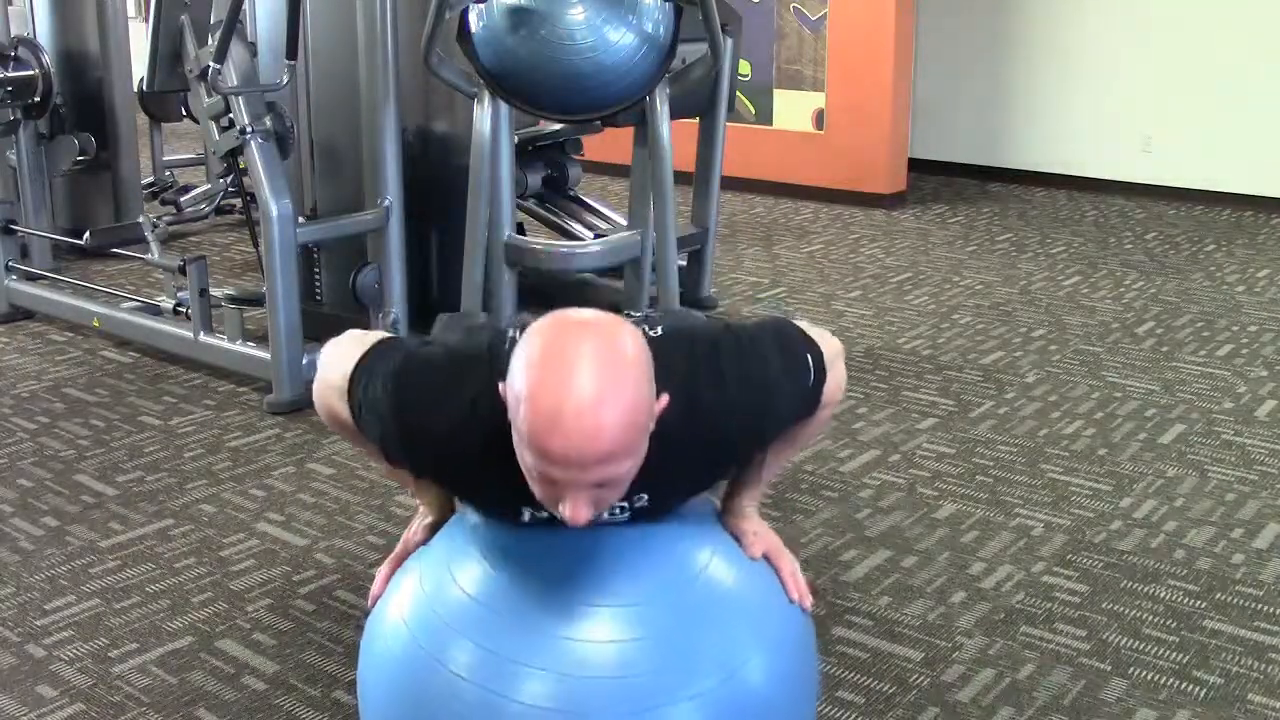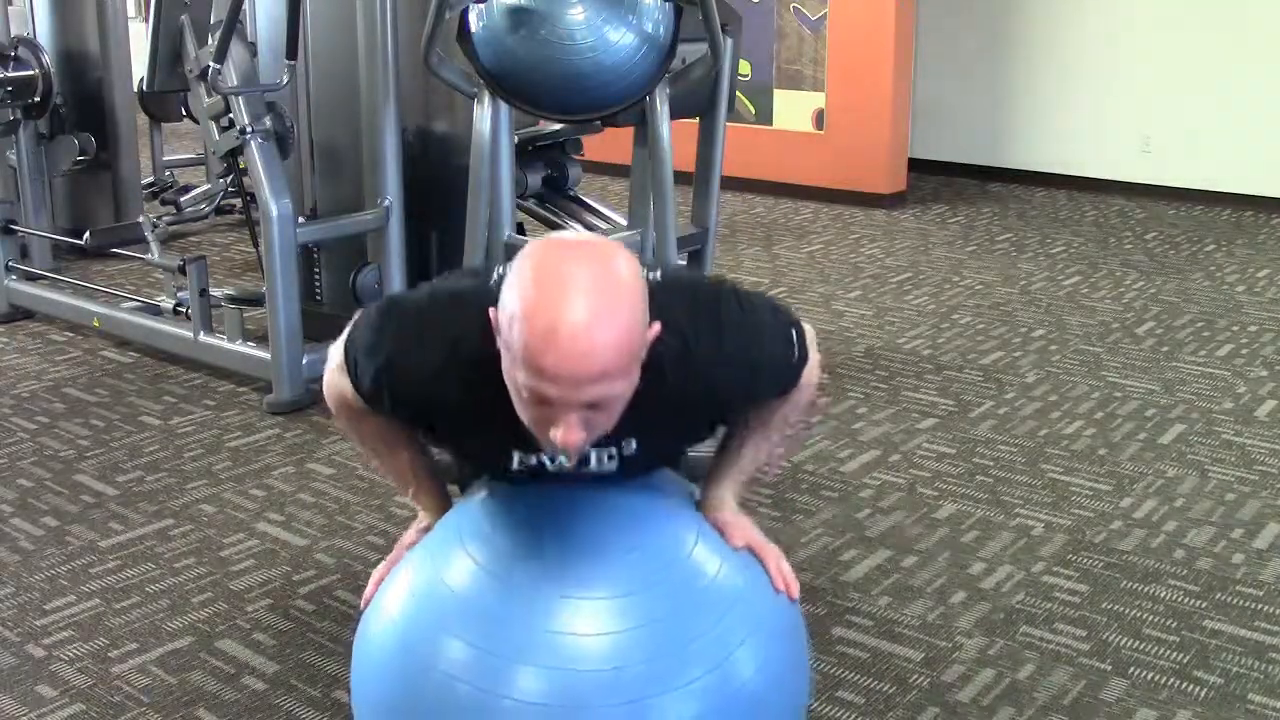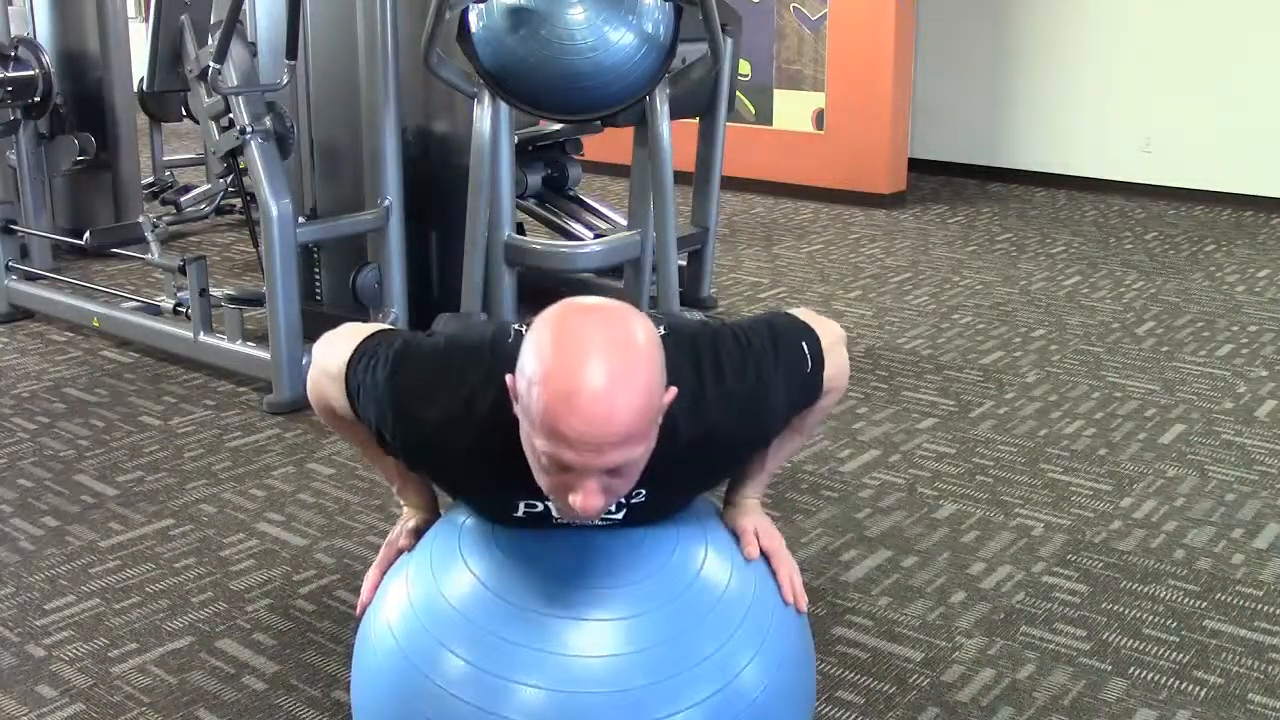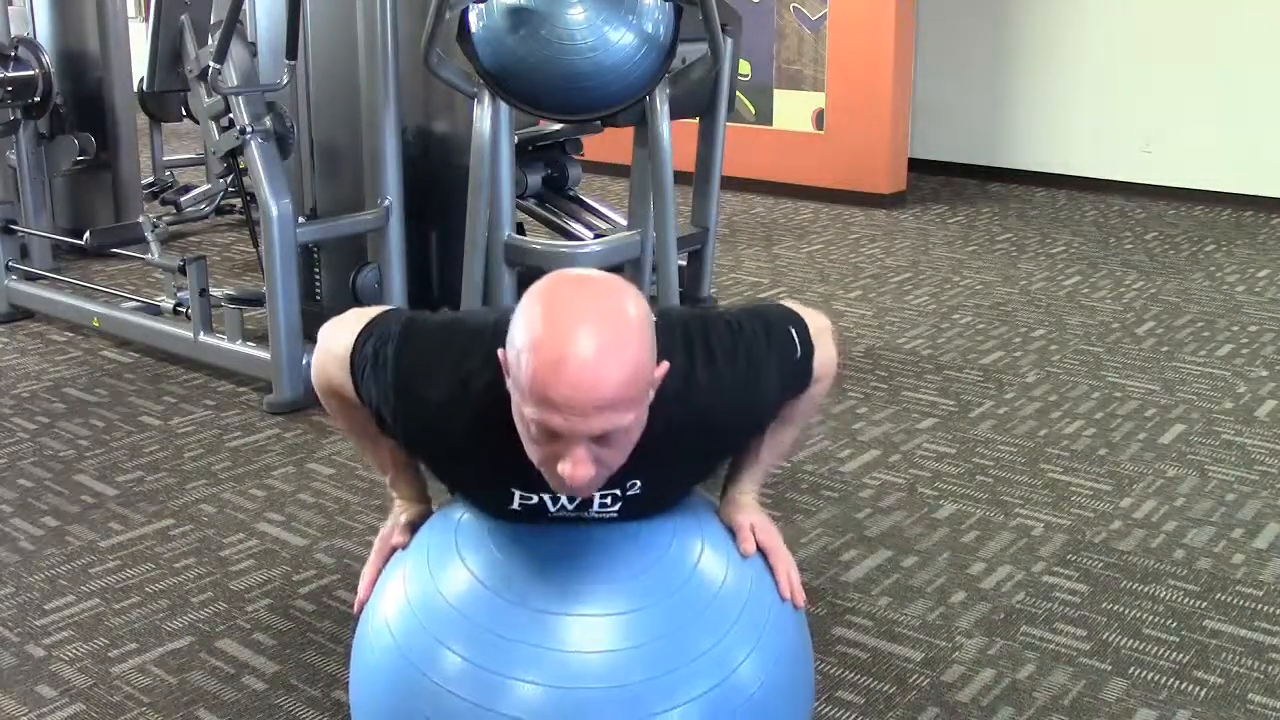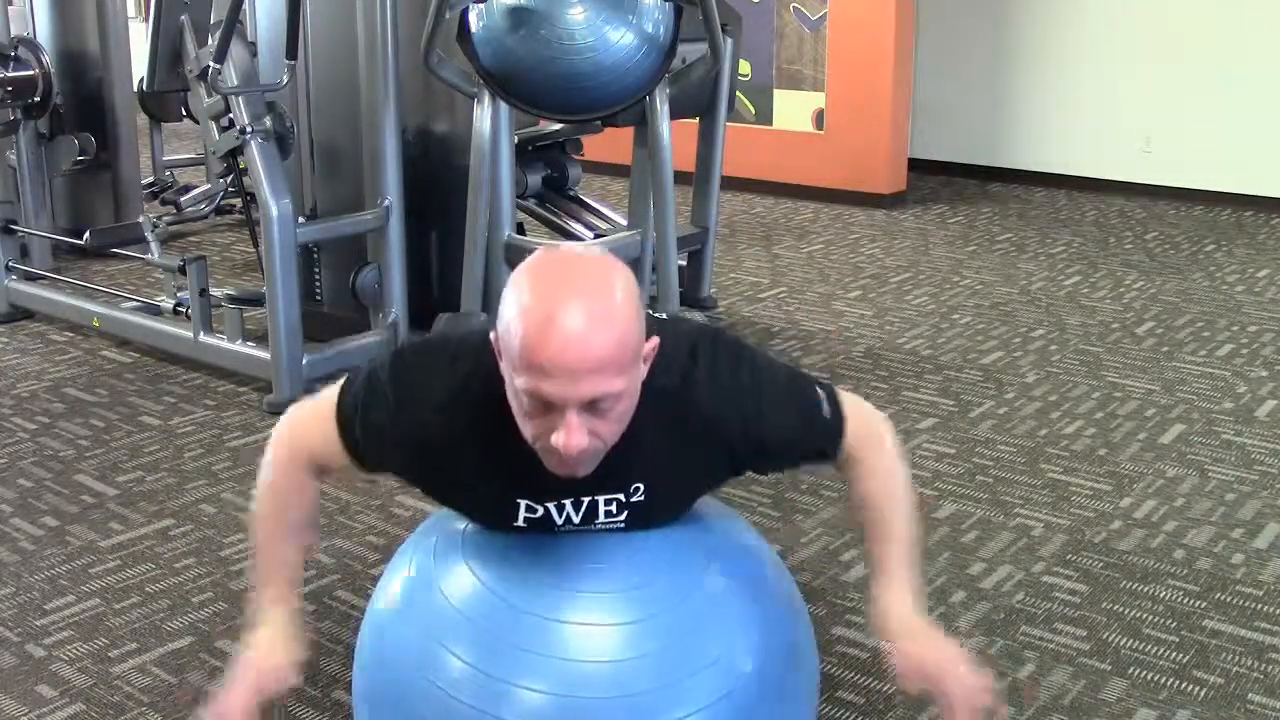
dt=0.4s
person 1, frame 1
left shoulder: (725, 390)
right shoulder: (439, 400)
left elbow: (826, 364)
right elbow: (334, 370)
left wrist: (742, 506)
right wrist: (434, 501)
person 1, frame 2
left shoulder: (715, 337)
right shoulder: (423, 344)
left elbow: (798, 370)
right elbow: (347, 386)
left wrist: (721, 499)
right wrist: (432, 509)
person 1, frame 3
left shoulder: (725, 391)
right shoulder: (438, 396)
left elbow: (830, 352)
right elbow: (329, 364)
left wrist: (745, 498)
right wrist: (417, 502)
person 1, frame 4
left shoulder: (720, 378)
right shoulder: (433, 379)
left elbow: (817, 341)
right elbow: (332, 350)
left wrist: (742, 492)
right wrist: (408, 496)
person 1, frame 5
left shoulder: (712, 384)
right shoulder: (434, 390)
left elbow: (864, 435)
right elbow: (299, 440)
left wrist: (903, 611)
right wrist: (271, 623)
